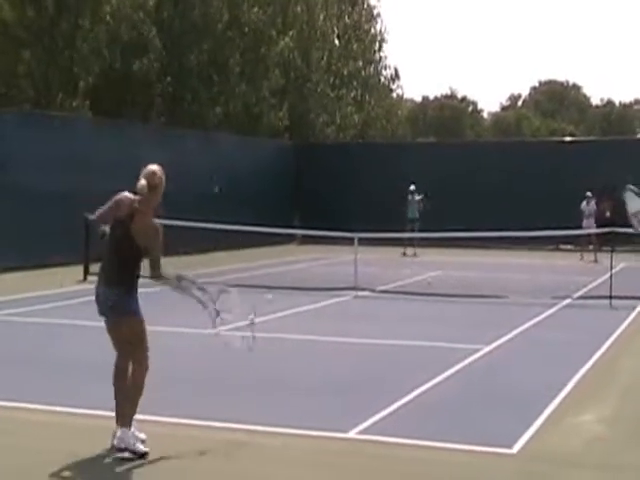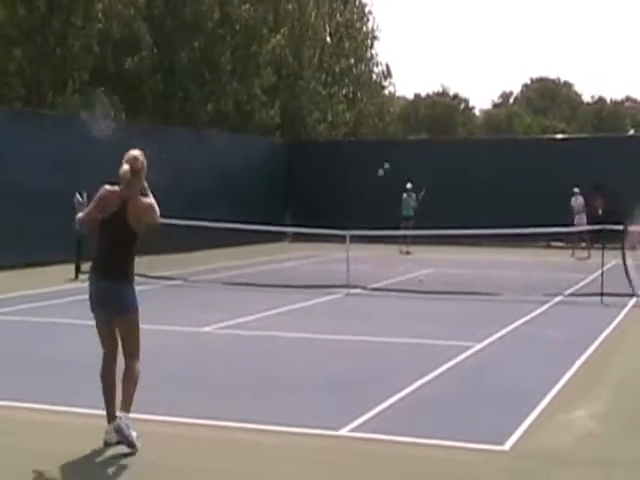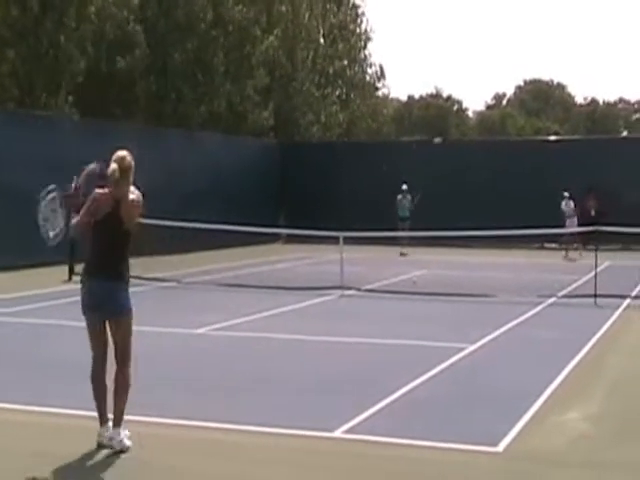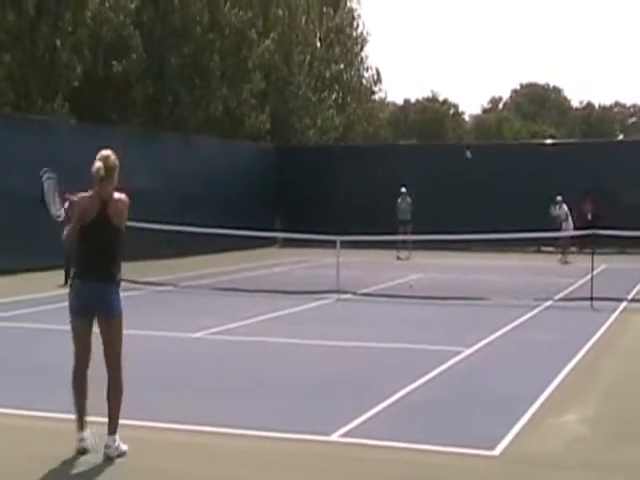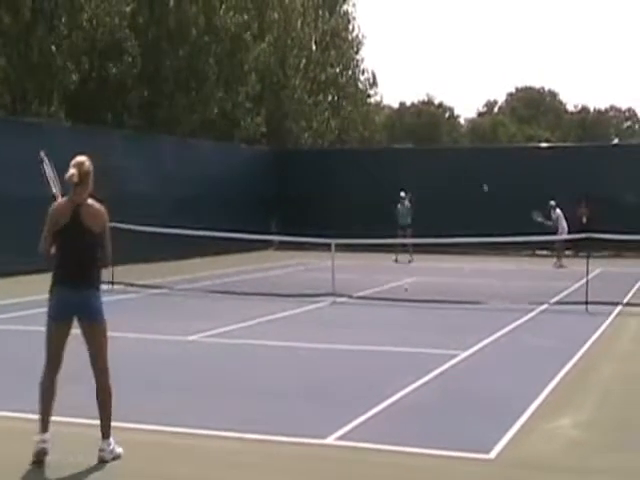
dt=0.2s
person 1, frame 1
left shoulder: (124, 200)
right shoulder: (152, 228)
left elbow: (96, 219)
right elbow: (155, 272)
right wrist: (168, 275)
left hip: (105, 290)
right hip: (122, 294)
left knee: (124, 357)
right knee: (140, 362)
left ankle: (122, 427)
right ankle: (125, 433)
person 1, frame 2
left shoulder: (106, 194)
right shoulder: (142, 206)
left elbow: (81, 222)
right wrist: (147, 190)
left hip: (97, 283)
right hip: (120, 287)
left knee: (109, 355)
right knee: (132, 358)
left ankle: (112, 424)
right ankle: (123, 417)
person 1, frame 3
left shoulder: (98, 197)
right shoulder: (135, 203)
left elbow: (76, 227)
right wrist: (125, 184)
left hip: (91, 285)
right hip: (115, 288)
left knee: (99, 357)
right knee: (123, 362)
left ankle: (104, 428)
right ankle: (116, 431)
person 1, frame 4
left shoulder: (82, 202)
right shoulder: (122, 202)
left elbow: (68, 239)
left hip: (81, 287)
right hip: (107, 289)
left knee: (81, 362)
right knee: (114, 367)
left ankle: (82, 433)
right ankle: (112, 440)
person 1, frame 5
left shoulder: (56, 209)
right shoulder: (98, 211)
left elbow: (44, 249)
right elbow: (107, 258)
left hip: (61, 293)
right hip: (88, 295)
left knee: (51, 368)
right knee: (101, 371)
left ankle: (43, 438)
right ankle: (106, 443)
